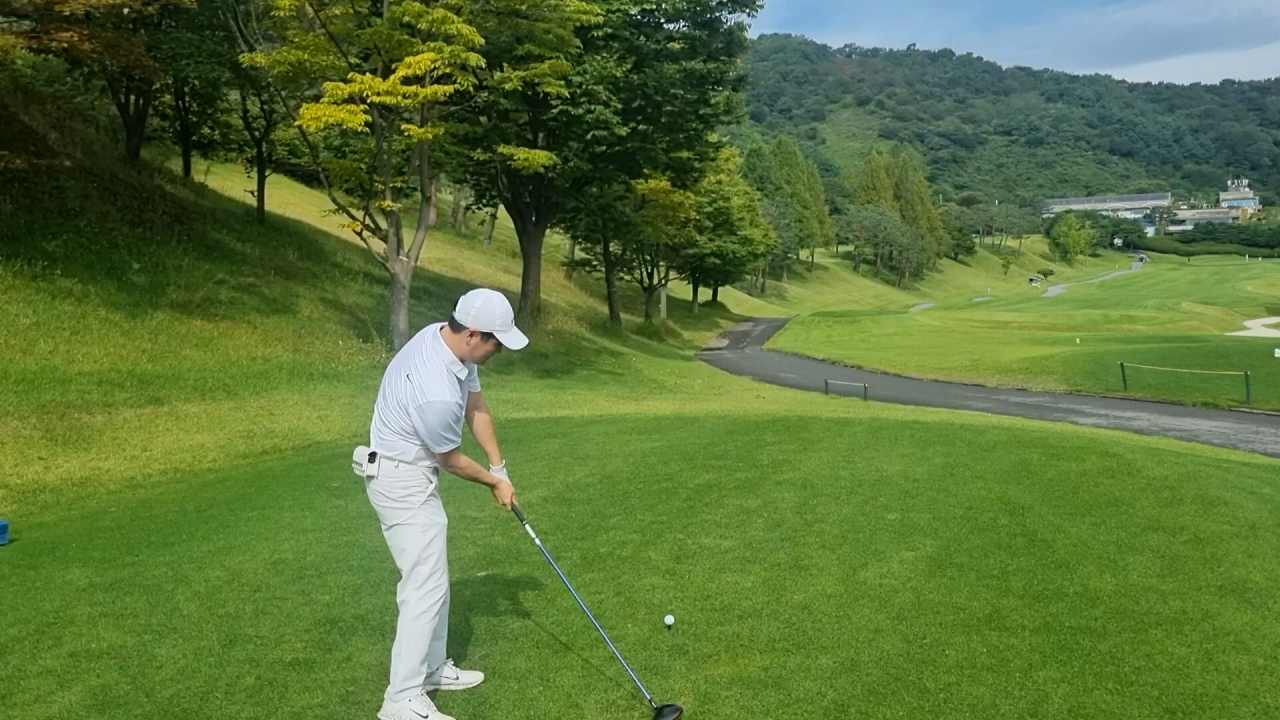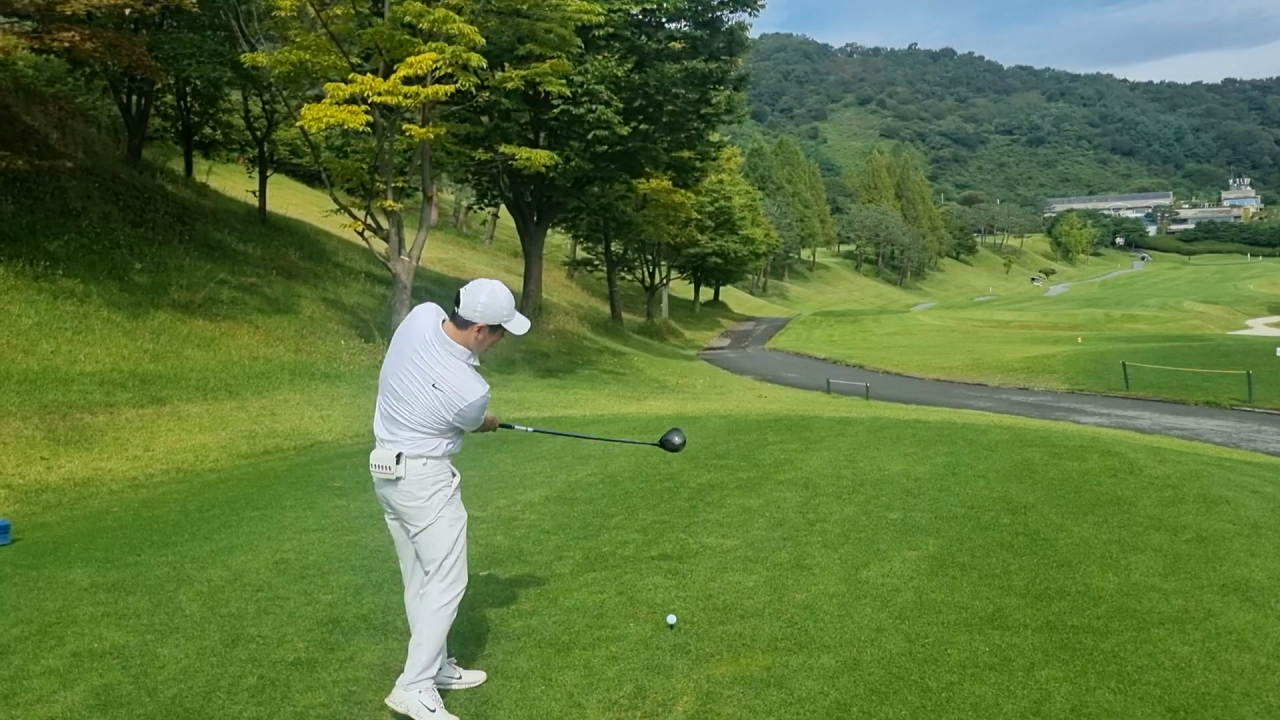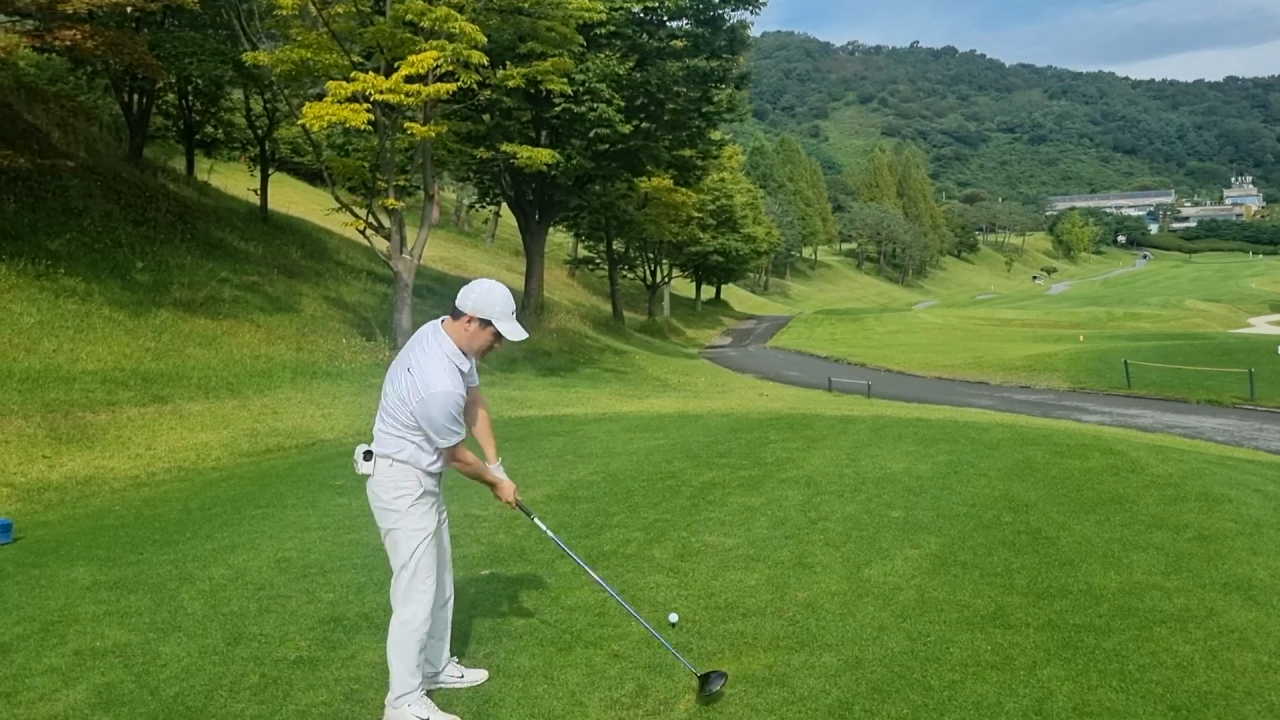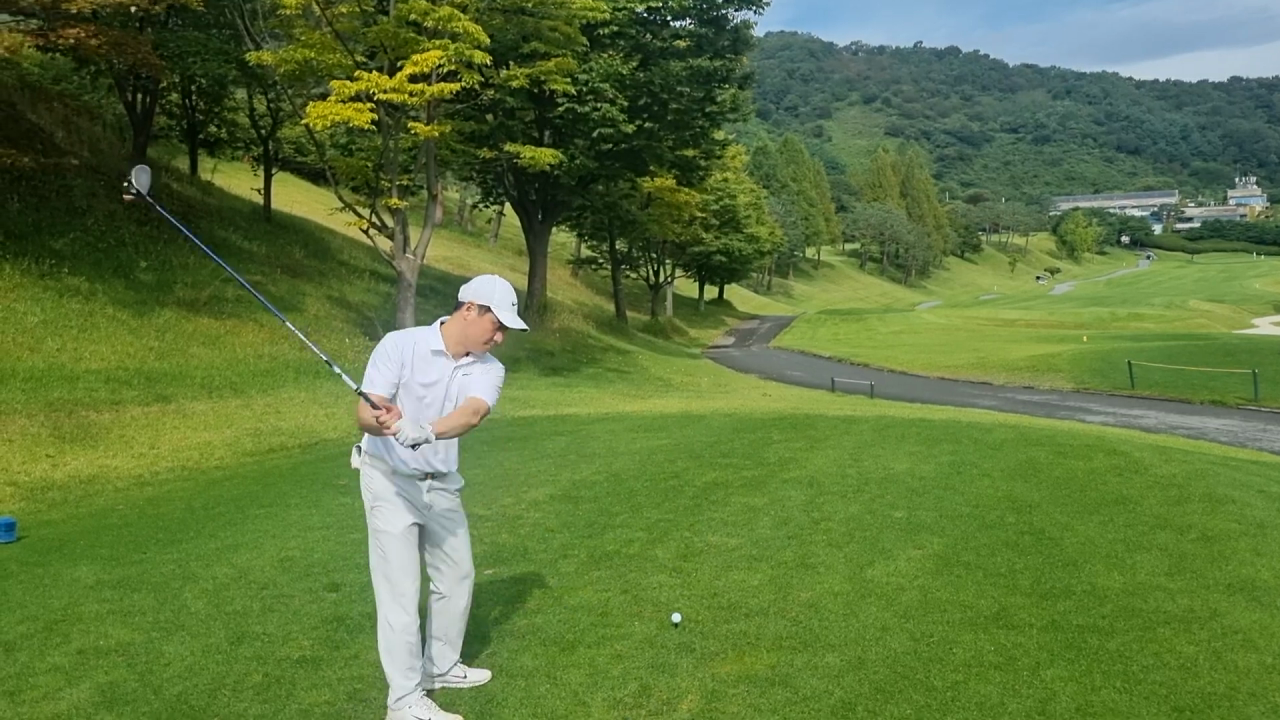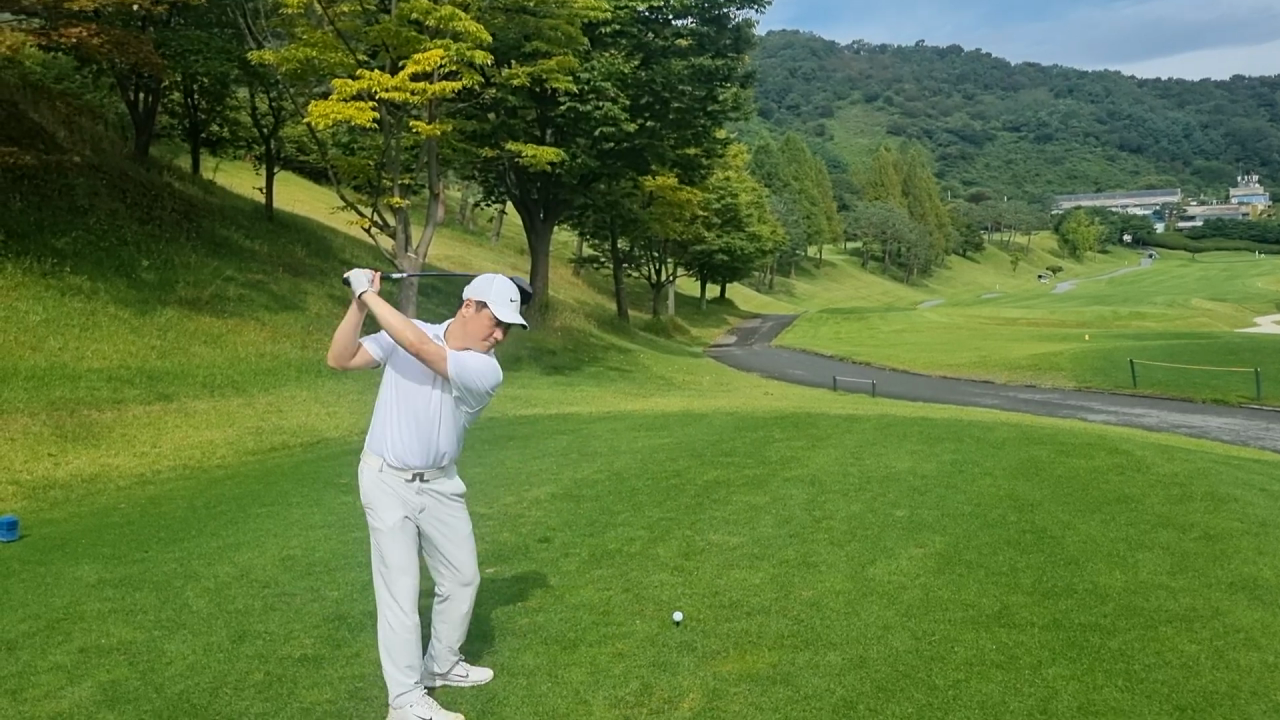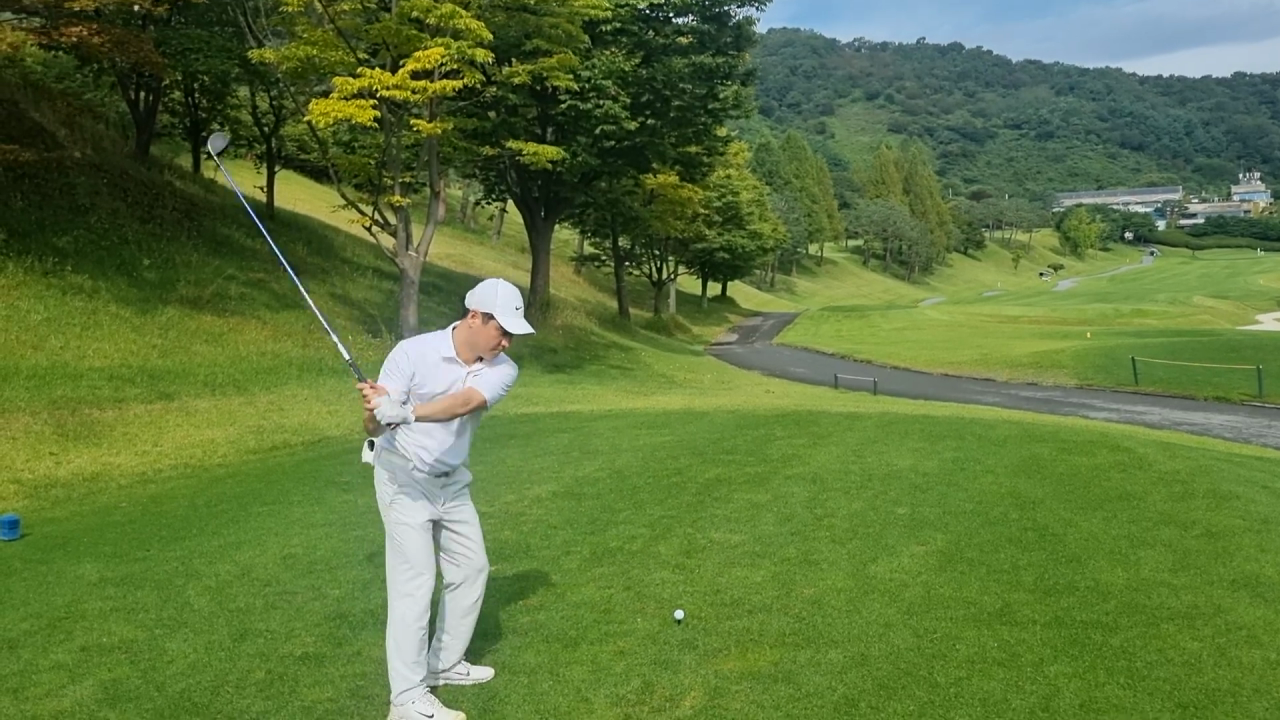
dt=0.3s
person 1, frame 1
left shoulder: (441, 335)
right shoulder: (437, 396)
left elbow: (478, 407)
right elbow: (451, 460)
left wrist: (499, 467)
right wrist: (495, 481)
left hip: (397, 474)
right hip: (403, 482)
left knee: (428, 579)
right knee: (426, 586)
left ankle: (431, 668)
person 1, frame 2
left shoulder: (423, 316)
right shoulder: (468, 392)
right elbow: (479, 424)
right wrist: (493, 421)
left hip: (391, 470)
right hip: (425, 479)
left knee: (423, 578)
right knee: (446, 582)
left ankle: (434, 667)
person 1, frame 3
left shoulder: (440, 329)
right shoulder: (436, 381)
left elbow: (474, 402)
right elbow: (455, 455)
left wrist: (495, 463)
right wrist: (497, 480)
left hip: (422, 479)
right hip: (401, 483)
left knee: (436, 578)
right knee: (416, 590)
left ankle: (434, 666)
person 1, frame 4
left shoulder: (489, 368)
right shoulder: (398, 344)
left elbow: (471, 415)
right elbow: (364, 414)
left wrist: (426, 433)
right wrist: (380, 421)
left hip: (439, 486)
right hip: (389, 483)
left knee: (456, 580)
right knee: (400, 594)
left ankle: (439, 666)
person 1, frame 5
left shoulder: (486, 372)
right shoulder: (414, 329)
left elbow: (420, 349)
right elbow: (339, 360)
left wrist: (371, 297)
right wrist: (358, 303)
left hip: (439, 484)
right hip: (386, 480)
left knee: (461, 579)
right knee: (399, 591)
left ankle: (440, 665)
person 1, frame 6
left shoulder: (502, 370)
right shoulder: (413, 352)
left elbow: (462, 404)
right elbow: (373, 423)
left wrist: (407, 412)
right wrist: (377, 409)
left hip: (451, 481)
right hip: (403, 479)
left knee: (470, 571)
right knee: (413, 586)
left ankle: (444, 663)
